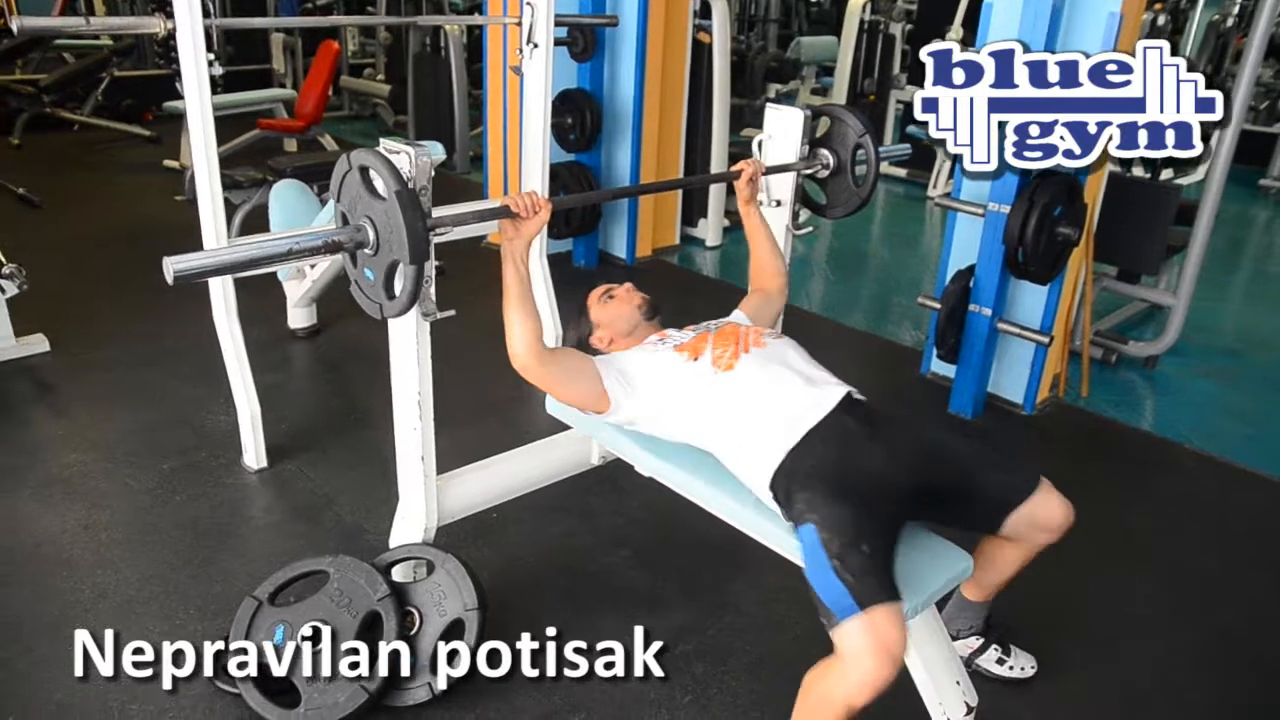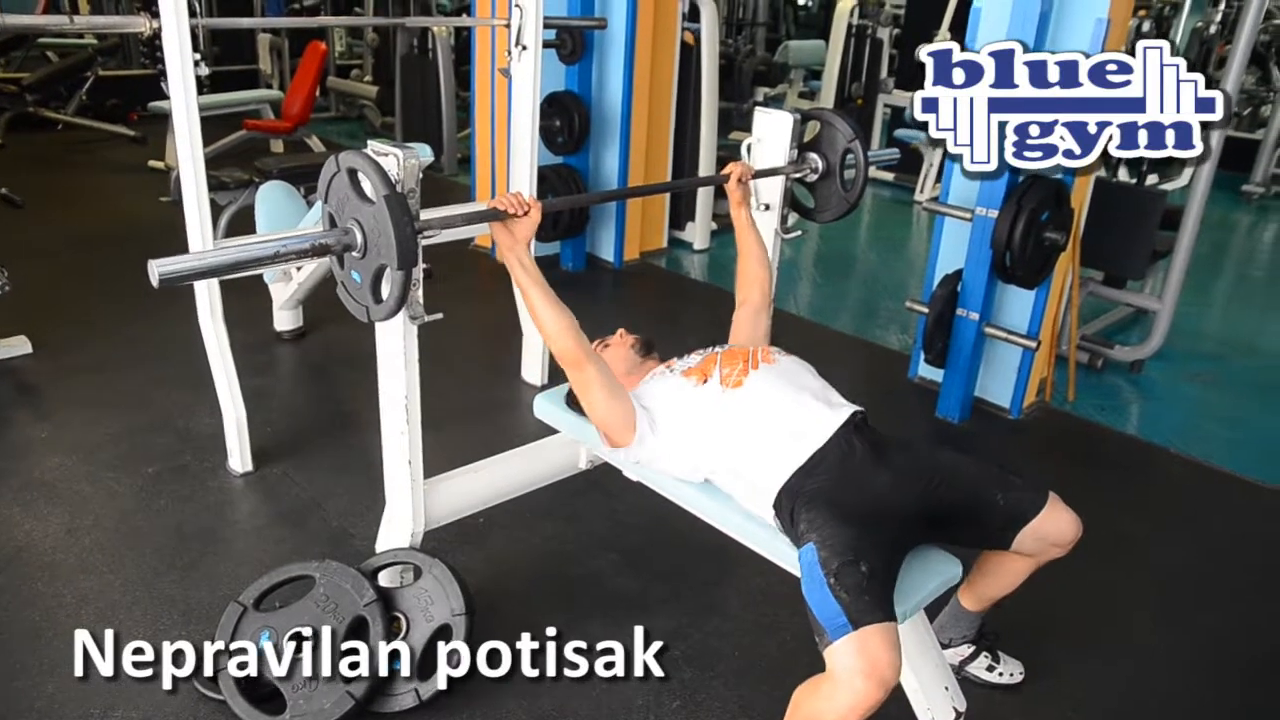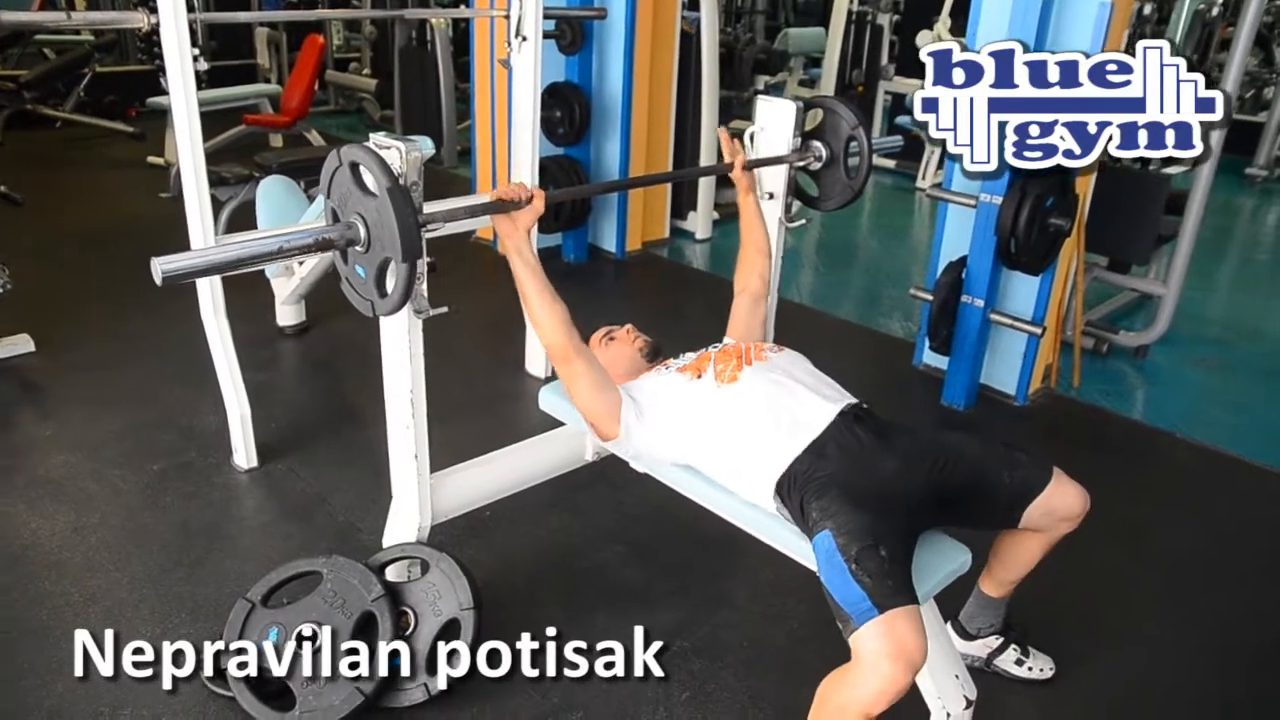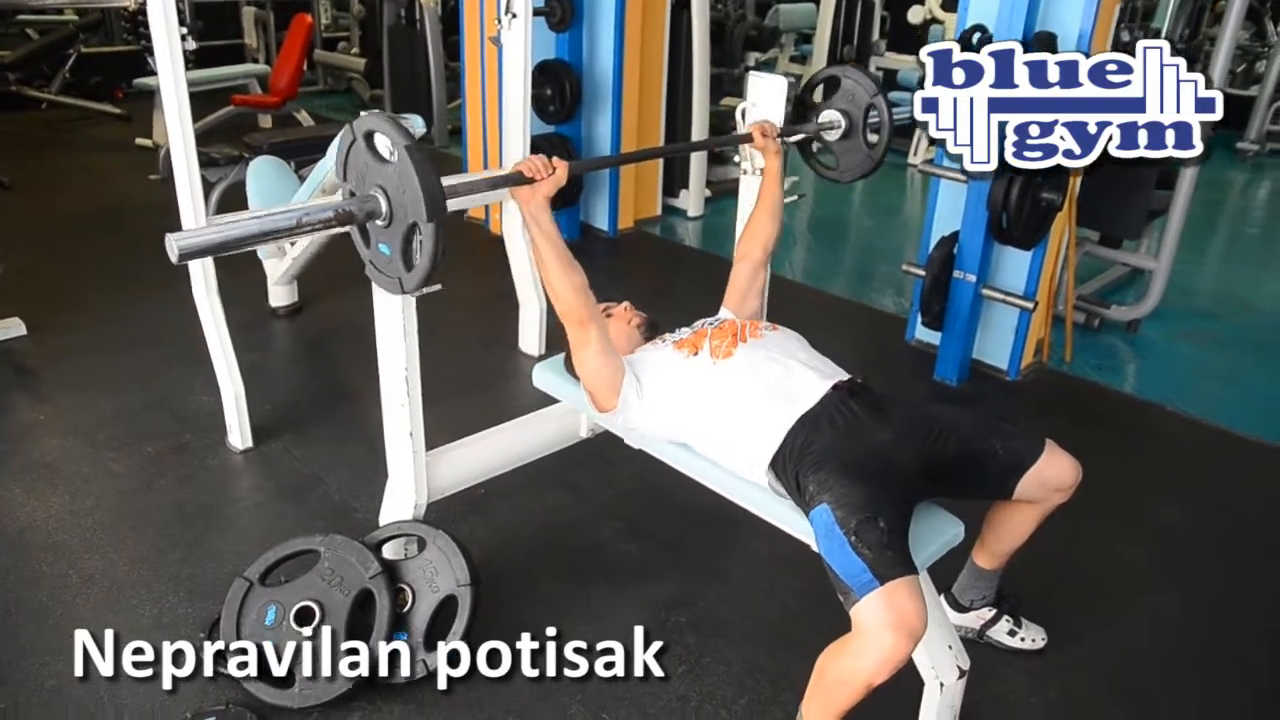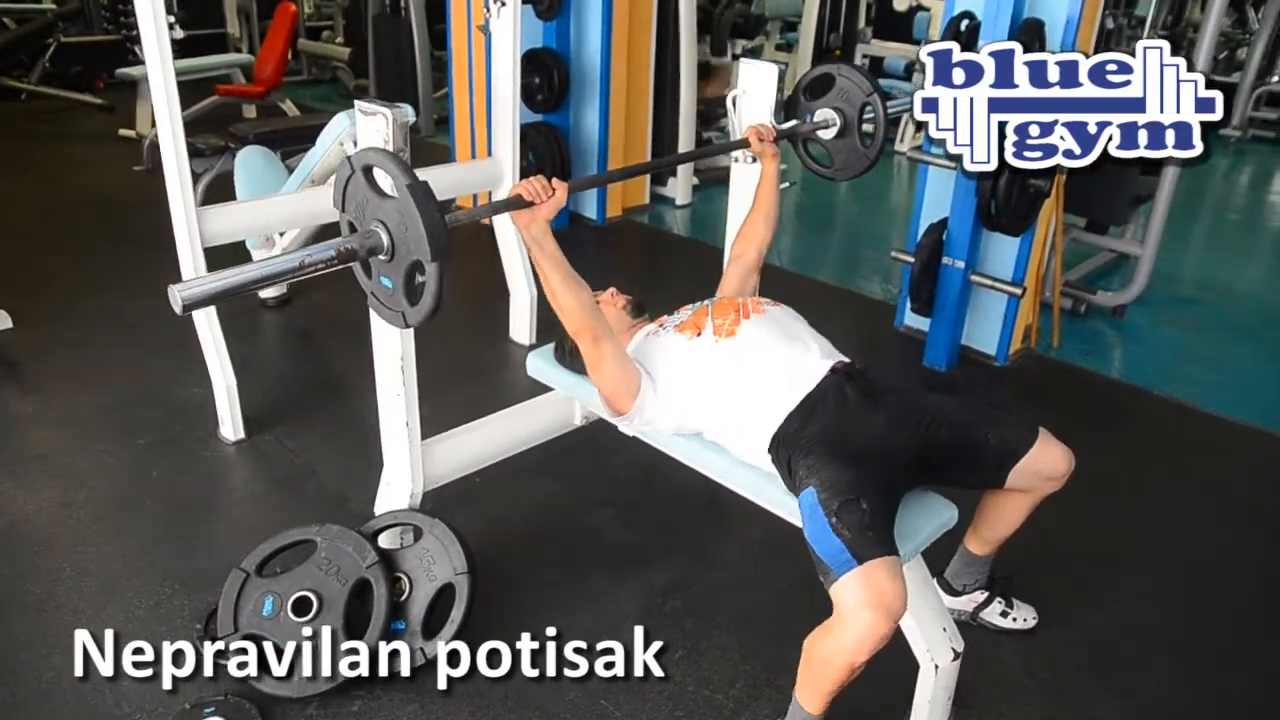
dt=1s
person 1, frame 1
left shoulder: (720, 329)
right shoulder: (622, 375)
left elbow: (773, 285)
right elbow: (530, 357)
left wrist: (747, 202)
right wrist: (516, 246)
left hip: (866, 425)
right hip: (807, 465)
left knee: (1048, 514)
right knee: (873, 658)
left ankle: (960, 627)
person 1, frame 2
left shoulder: (719, 360)
right shoulder: (636, 418)
left elbow: (756, 296)
right elbow: (571, 355)
left wrist: (740, 206)
right wrist: (514, 250)
left hip: (873, 449)
right hip: (816, 489)
left knee: (1057, 529)
left ankle: (954, 634)
person 1, frame 3
left shoulder: (721, 354)
right shoulder: (630, 410)
left elbow: (752, 286)
right elbow: (564, 351)
left wrist: (746, 188)
right wrist: (516, 241)
left hip: (875, 434)
right hip: (817, 476)
left knee: (1065, 503)
right knee: (893, 661)
left ankle: (977, 629)
person 1, frame 4
left shoulder: (717, 329)
right shoulder: (628, 387)
left elbow: (752, 255)
right elbow: (574, 314)
left wrist: (772, 160)
right wrist: (535, 207)
left hip: (869, 408)
right hip: (811, 448)
left knee: (1057, 474)
right knee: (890, 633)
left ankle: (970, 601)
person 1, frame 5
left shoulder: (701, 315)
right shoulder: (632, 383)
left elbow: (749, 251)
right elbow: (587, 333)
left wrist: (769, 162)
right wrist: (535, 230)
left hip: (865, 395)
right hip: (807, 433)
left knee: (1050, 464)
right knee: (869, 612)
left ankle: (962, 584)
